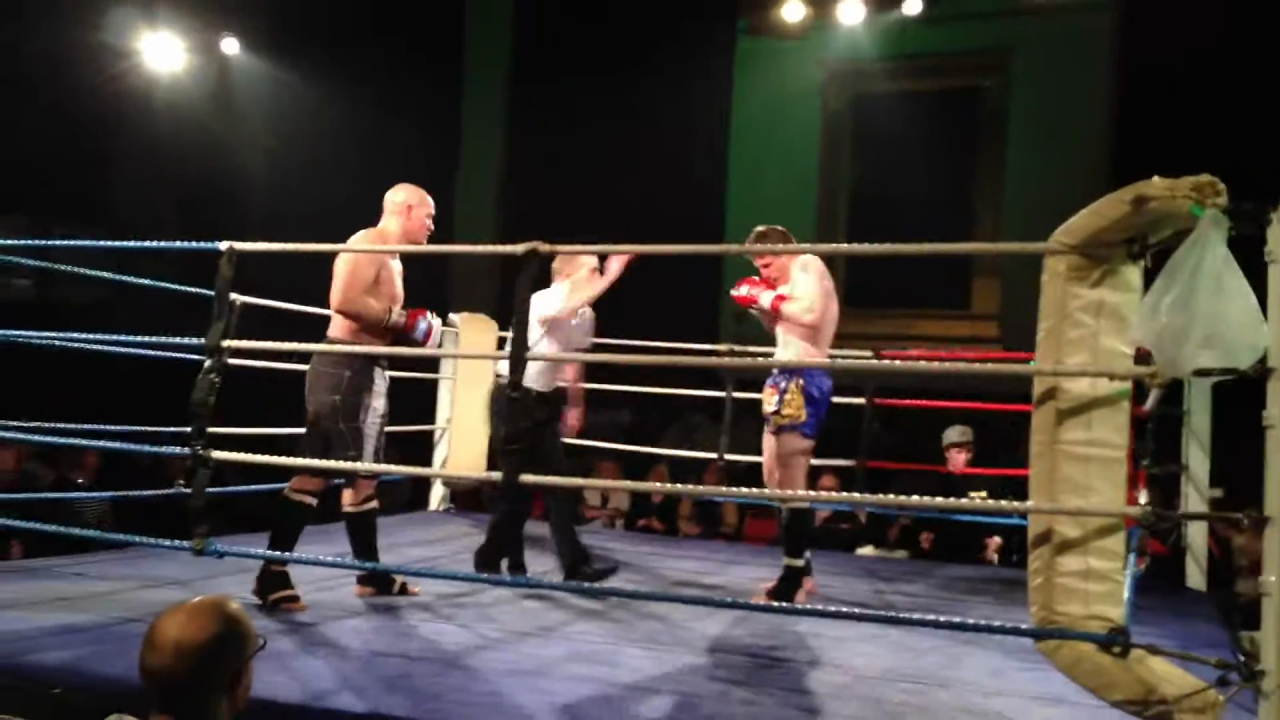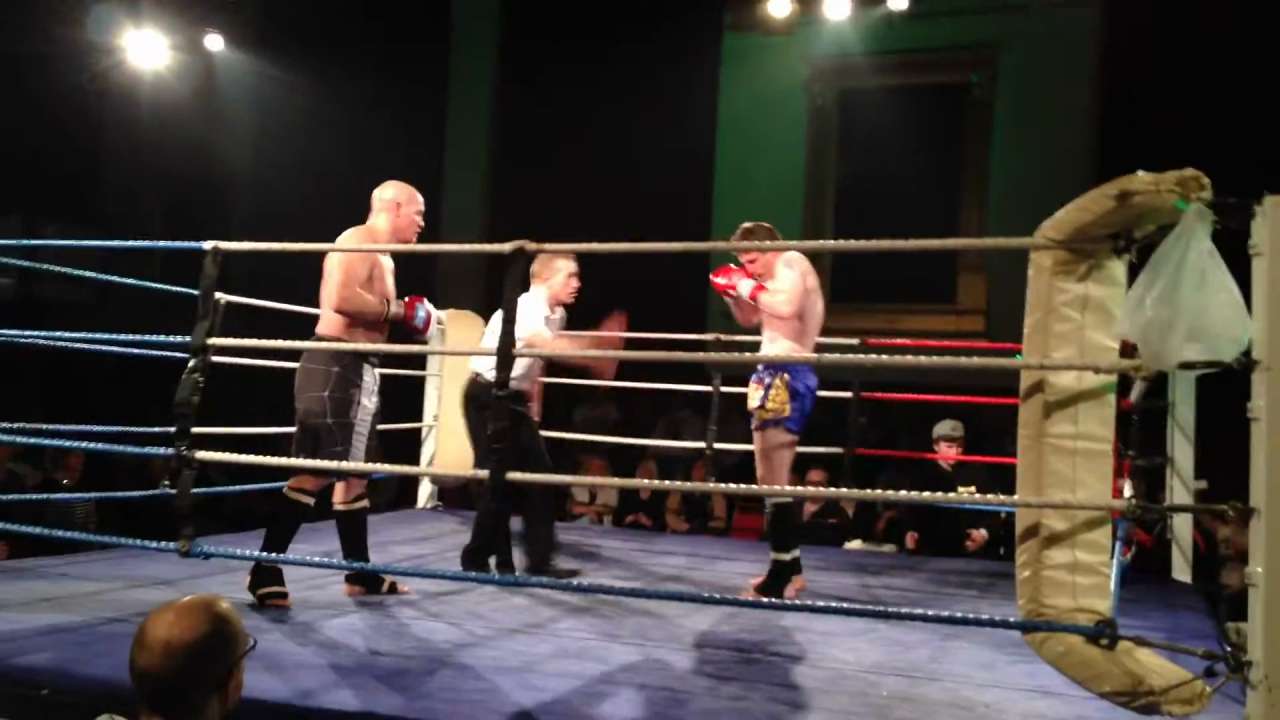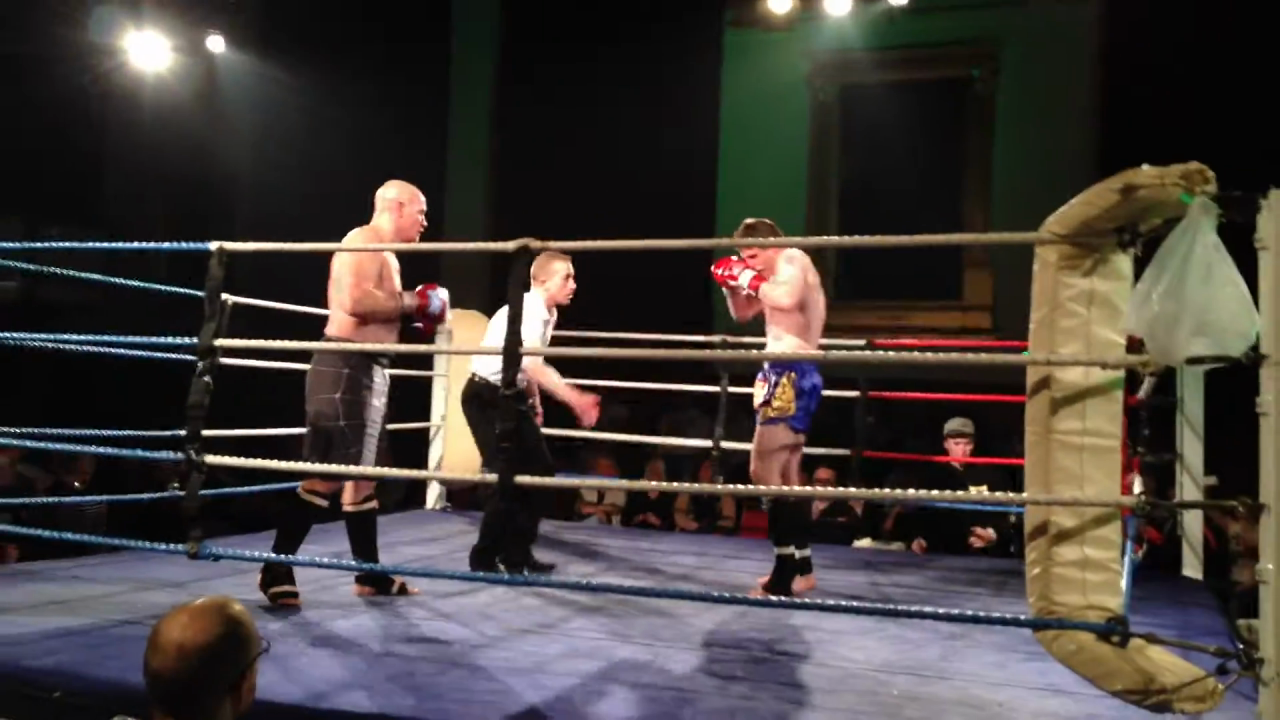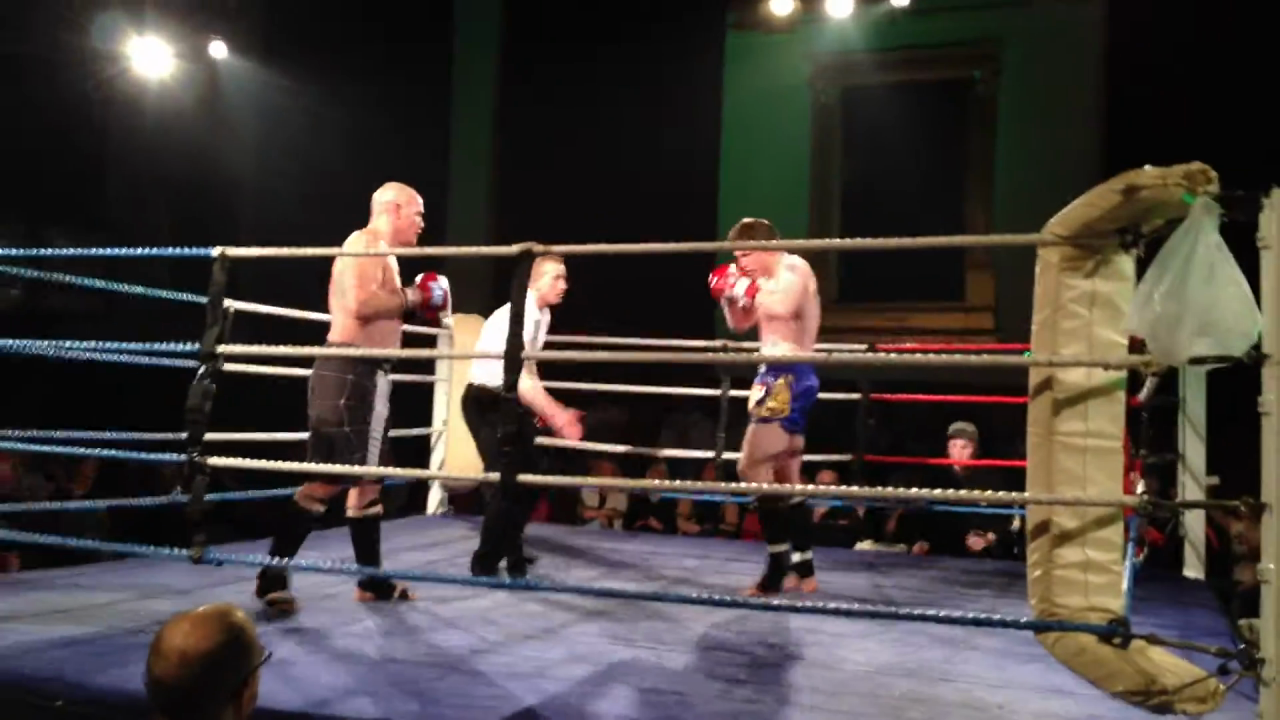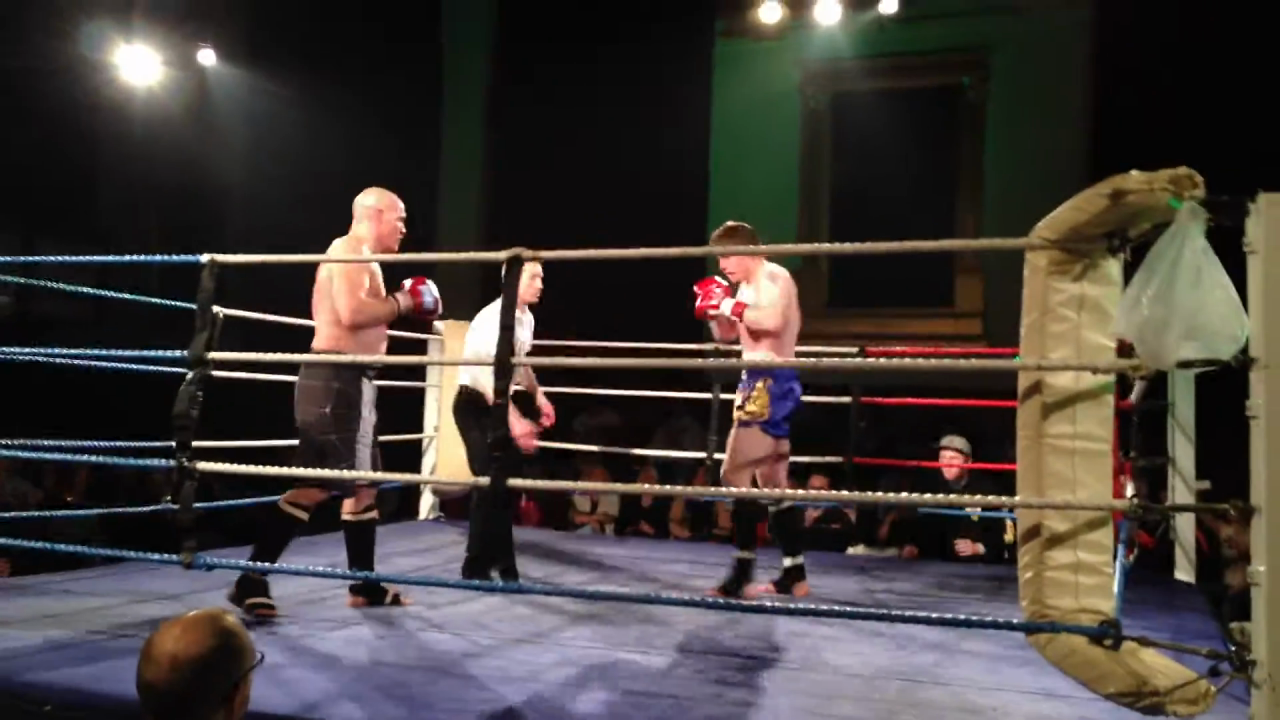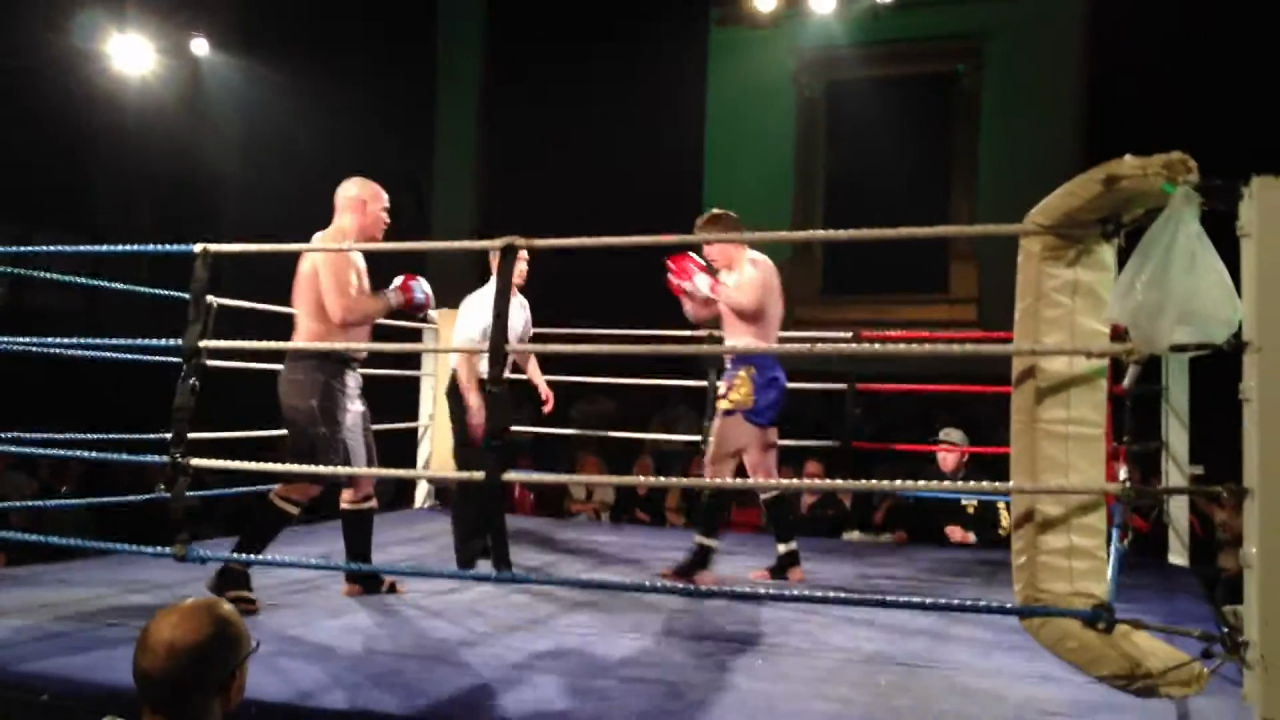
dt=0.1s
person 1, frame 1
left shoulder: (391, 258)
right shoulder: (369, 244)
right elbow: (343, 300)
left wrist: (407, 328)
right wrist: (401, 320)
left hip: (368, 372)
right hip: (345, 369)
left knee: (364, 475)
right knee: (316, 472)
left ankle: (372, 574)
right ankle: (272, 574)
person 1, frame 2
left shoulder: (381, 256)
right shoulder: (359, 241)
right elbow: (341, 299)
left wrist: (401, 316)
right wrist: (399, 310)
left hip: (359, 370)
right hip: (335, 367)
left knee: (354, 473)
right knee: (313, 472)
left ankle: (359, 573)
right ankle: (266, 569)
person 1, frame 3
left shoulder: (384, 253)
right shoulder: (365, 240)
right elbow: (355, 300)
left wrist: (414, 309)
right wrist: (412, 301)
left hip: (368, 371)
right hip: (346, 368)
left knee: (362, 474)
right knee: (326, 474)
left ankle: (370, 573)
right ankle: (277, 568)
person 1, frame 4
left shoulder: (381, 253)
right shoulder: (367, 243)
right elbow: (362, 303)
left wrist: (414, 302)
right wrist: (414, 295)
left hip: (368, 375)
right hip: (348, 373)
left knee: (368, 481)
right knee: (327, 479)
left ankle: (372, 579)
right ankle: (273, 574)
person 1, frame 5
left shoulder: (363, 259)
right shoulder: (350, 250)
right elbow: (352, 313)
left wrist: (403, 306)
right wrist: (405, 300)
left hip: (354, 381)
right hip: (334, 379)
left knee: (362, 485)
right knee: (314, 486)
left ankle: (364, 584)
right ankle: (252, 579)
person 1, frame 6
left shoulder: (345, 252)
right shoulder: (332, 247)
right elbow: (344, 312)
left wrist: (390, 300)
right wrist: (397, 297)
left hip: (339, 375)
right hip: (318, 374)
left knee: (362, 475)
right knee: (306, 481)
left ankle: (363, 574)
right ankle: (232, 574)
person 2, frame 1
left shoulder: (808, 266)
right shoulder: (787, 280)
left elbow: (811, 315)
left wrist: (768, 298)
right wrist: (759, 302)
left hip: (803, 381)
right hip: (785, 380)
left knee: (789, 482)
right knee: (776, 479)
left ankle: (793, 581)
right ankle: (801, 568)
person 2, frame 2
left shoulder: (793, 264)
right shoulder: (773, 276)
left elbow: (787, 306)
right elbow: (748, 318)
left wrist: (748, 285)
right wrist: (733, 290)
left hip: (789, 377)
right hip: (772, 376)
left knee: (771, 475)
right knee: (773, 476)
left ankle: (780, 575)
right ankle: (791, 568)
person 2, frame 3
left shoulder: (794, 261)
right shoulder: (774, 272)
left elbow: (787, 299)
right elbow: (742, 314)
left wrist: (748, 278)
right wrist: (733, 283)
left hip: (794, 375)
right hip: (778, 374)
left knee: (764, 471)
right knee: (786, 475)
left ankle: (786, 571)
right ankle: (801, 567)
person 2, frame 4
left shoulder: (792, 268)
right shoulder: (764, 280)
left elbow: (784, 307)
right elbow: (738, 324)
left wrist: (743, 290)
right wrist: (728, 290)
left hip: (790, 380)
right hip: (775, 379)
left knee: (752, 468)
right knee: (785, 478)
left ankle: (777, 567)
right ankle: (802, 569)
person 2, frame 5
left shoulder: (773, 277)
right shoulder: (746, 288)
left elbow: (774, 321)
right elbow: (725, 337)
left wrist: (729, 306)
right wrist: (715, 307)
left hip: (772, 385)
right hip: (758, 384)
left knee: (734, 473)
right knee: (774, 484)
left ankle: (742, 573)
right ankle: (794, 575)
person 2, frame 6
left shoulder: (756, 264)
right shoulder: (729, 275)
left elbow: (748, 301)
right elbow: (698, 314)
left wrist: (704, 281)
right wrist: (689, 284)
left hip: (754, 372)
right hip: (745, 373)
left knee: (718, 462)
right knee: (763, 473)
left ankle: (699, 562)
right ankle: (789, 561)
person 3, frame 1
left shoulder: (584, 317)
right shoulder: (543, 303)
right elbow: (563, 309)
left wrist: (575, 406)
right wrist: (609, 278)
left hip: (544, 401)
right hip: (513, 398)
left knee: (560, 483)
right knee: (518, 484)
left ankle: (576, 566)
right ankle: (491, 560)
person 3, frame 2
left shoulder: (556, 314)
right shoulder: (524, 309)
right elbow: (543, 344)
left wrist: (533, 402)
right wrist: (595, 346)
left hip: (513, 398)
right hip: (485, 397)
left knee: (540, 475)
right knee: (500, 480)
left ankle: (540, 560)
right ankle: (477, 558)
person 3, frame 3
left shoulder: (549, 314)
right shoulder: (524, 313)
right elbow: (535, 367)
left wrist: (533, 399)
right wrist: (574, 399)
left hip: (512, 397)
right hip: (485, 398)
left knee: (540, 471)
left ankle: (516, 552)
right ankle: (485, 559)
person 3, frame 4
left shoulder: (543, 317)
right shoulder: (514, 317)
right elbow: (518, 376)
left wrist: (550, 406)
right wrist: (555, 413)
right hip: (485, 402)
right knee: (508, 481)
left ankle: (509, 549)
right ankle: (486, 562)
person 3, frame 5
left shoulder: (526, 318)
right shoulder: (493, 318)
right elbow: (485, 376)
left wrist: (539, 397)
right wrist: (514, 419)
right hip: (474, 404)
left ankle: (494, 555)
right ankle: (476, 566)
person 3, frame 6
left shoulder: (521, 304)
right shoulder: (479, 303)
right elbow: (464, 359)
left wrist: (541, 383)
right wrist: (474, 406)
right hip: (469, 391)
left knee: (498, 468)
right knee: (473, 469)
left ankle: (483, 540)
right ankle: (467, 549)
